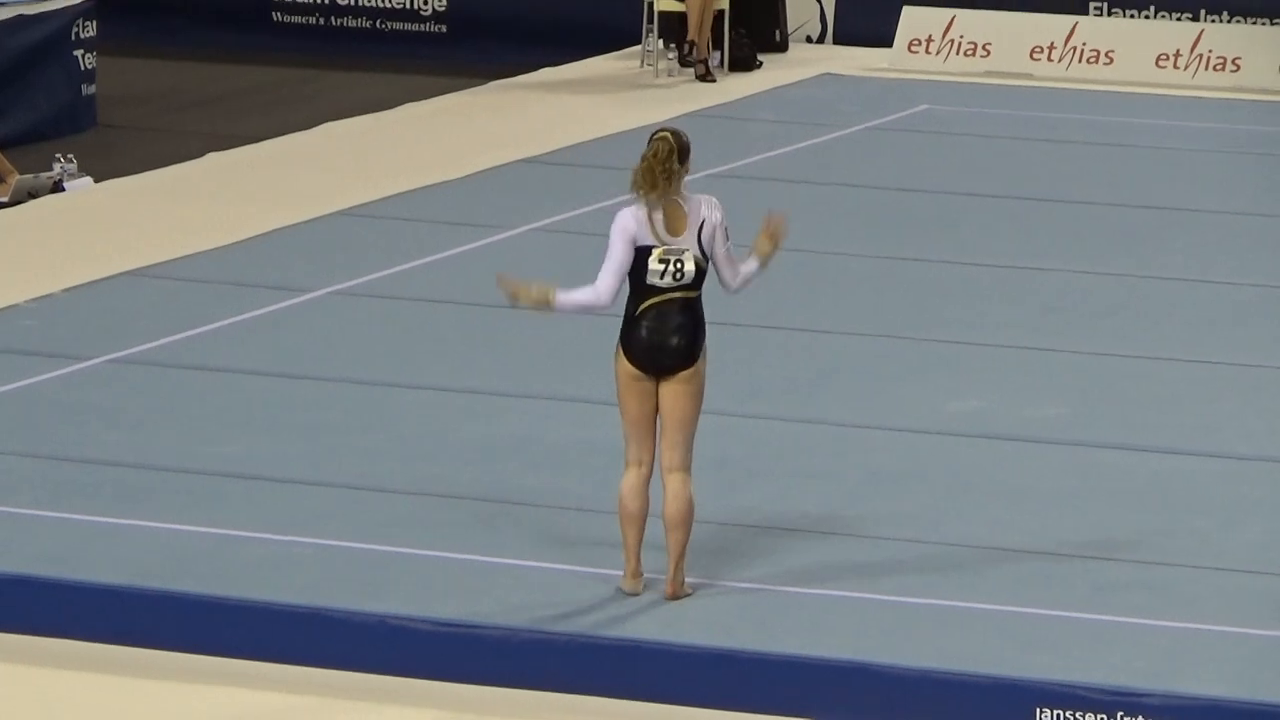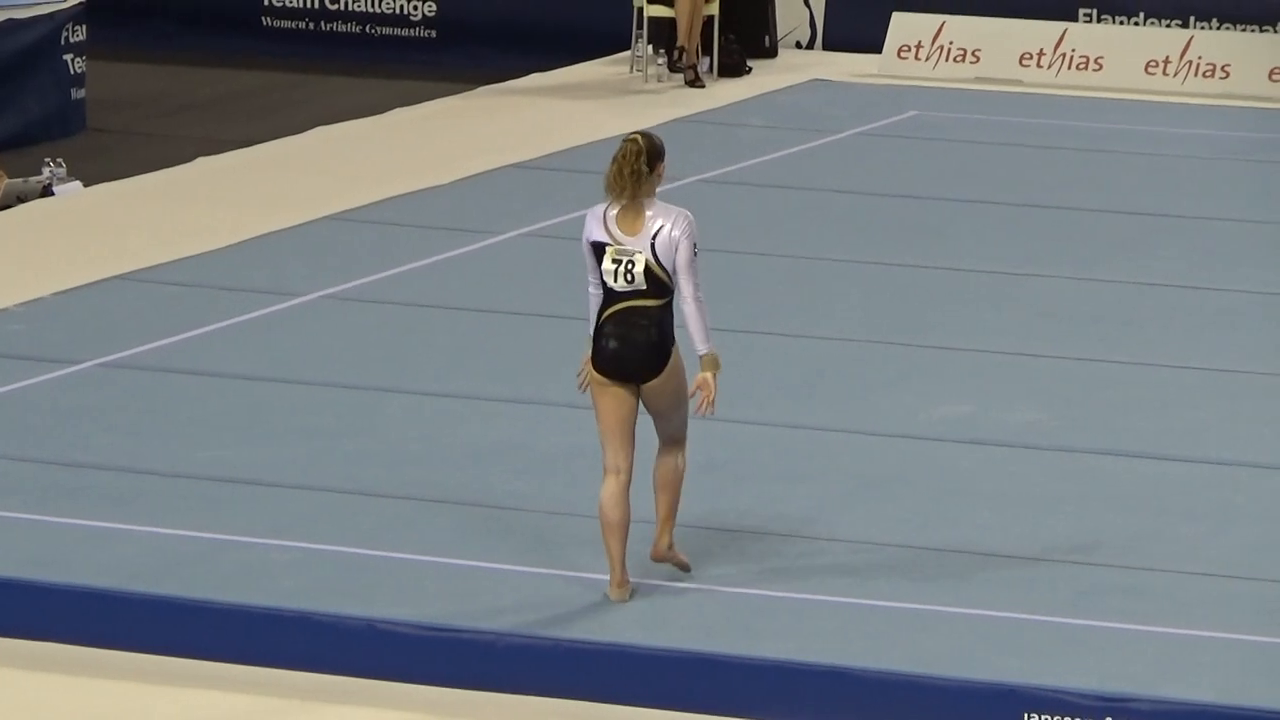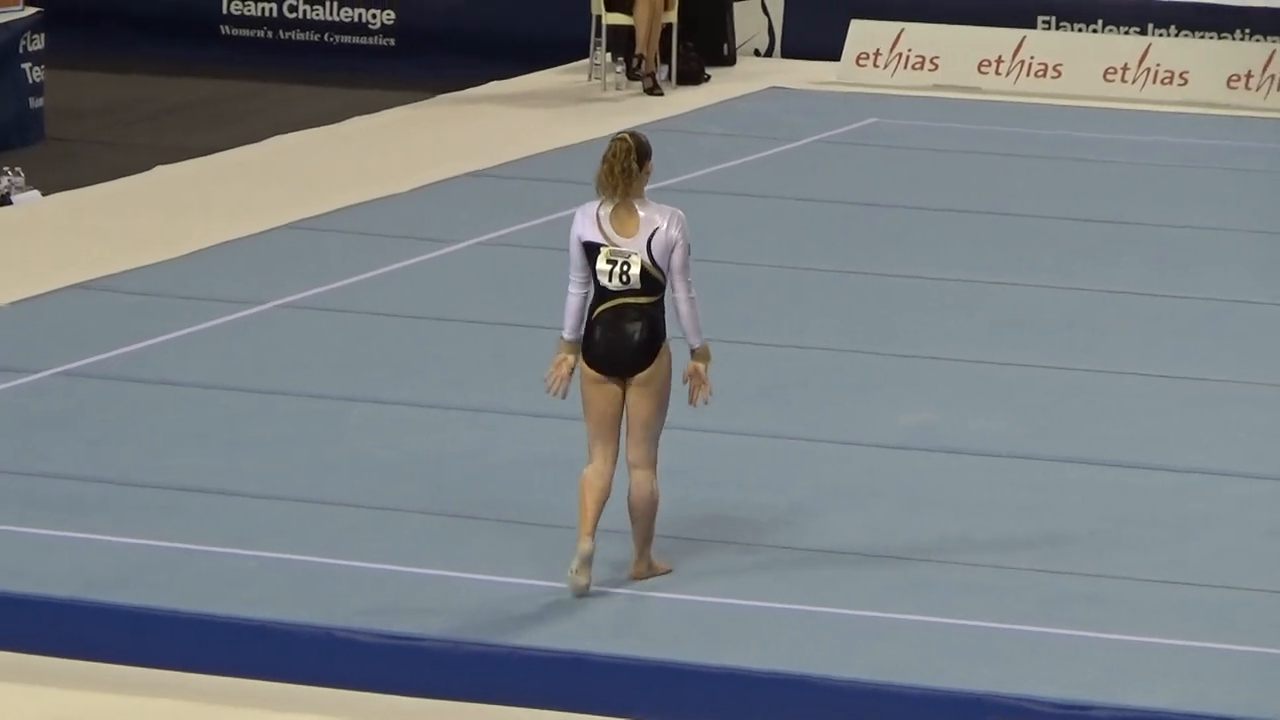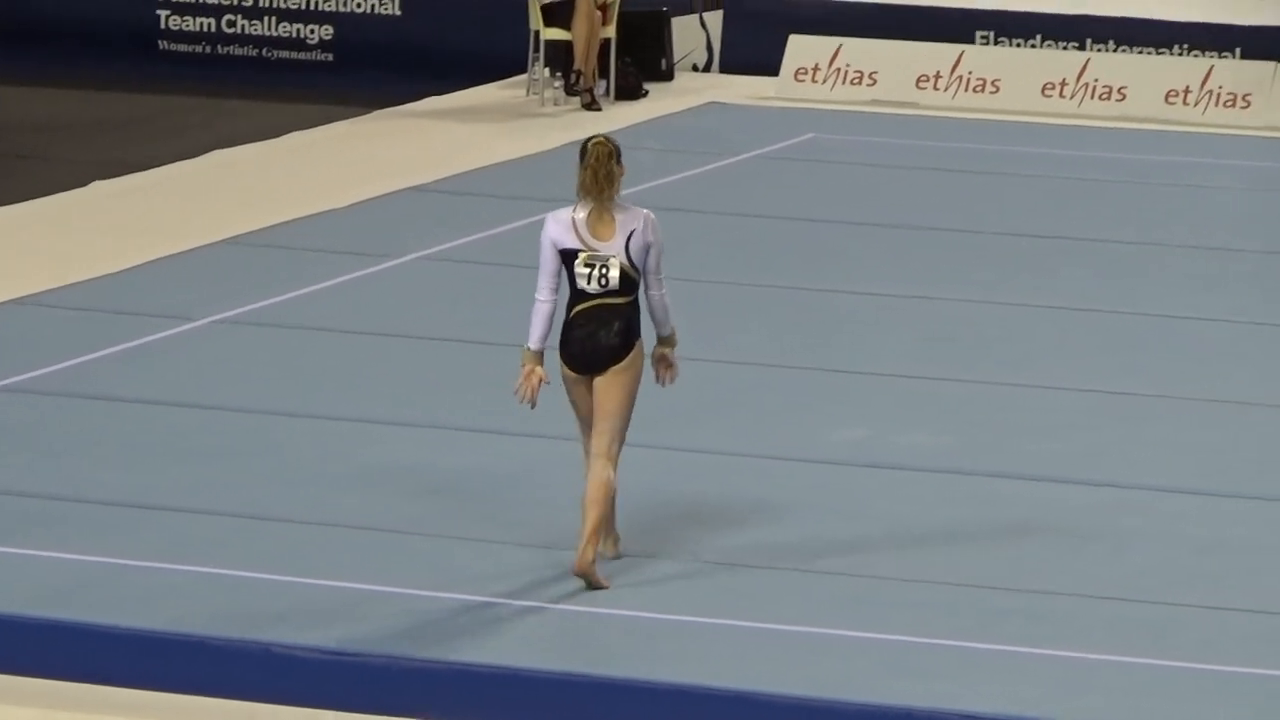
dt=0.5s
person 1, frame 1
left shoulder: (631, 219)
right shoulder: (710, 213)
left elbow: (603, 295)
right elbow: (732, 283)
left wrist: (547, 297)
right wrist: (762, 256)
left hip: (639, 344)
right hip: (687, 346)
left knee: (636, 464)
right knee: (677, 469)
left ankle: (633, 571)
right ankle: (675, 578)
person 1, frame 2
left shoulder: (595, 218)
right shoulder: (677, 221)
left elbow: (595, 290)
right elbow: (689, 295)
right wrist: (707, 362)
left hip: (608, 347)
right hip: (654, 349)
left knee: (615, 470)
right knee: (673, 443)
left ankle: (618, 579)
right ankle: (663, 540)
person 1, frame 3
left shoulder: (585, 217)
right shoulder: (669, 221)
left elbow: (577, 289)
right elbow: (682, 292)
left wrist: (568, 345)
right wrist: (698, 354)
left hip: (599, 342)
right hip: (646, 345)
left knee: (600, 456)
right knee: (642, 461)
left ankle: (585, 540)
right ankle: (643, 560)
person 1, frame 4
left shoulder: (557, 223)
right shoulder: (643, 222)
left elbow: (546, 295)
right elbow: (655, 289)
left wrist: (533, 356)
right wrist: (665, 340)
left hip: (576, 340)
right hip: (620, 341)
left knee: (594, 446)
right knee: (605, 455)
left ankle: (608, 537)
right ankle: (587, 550)
